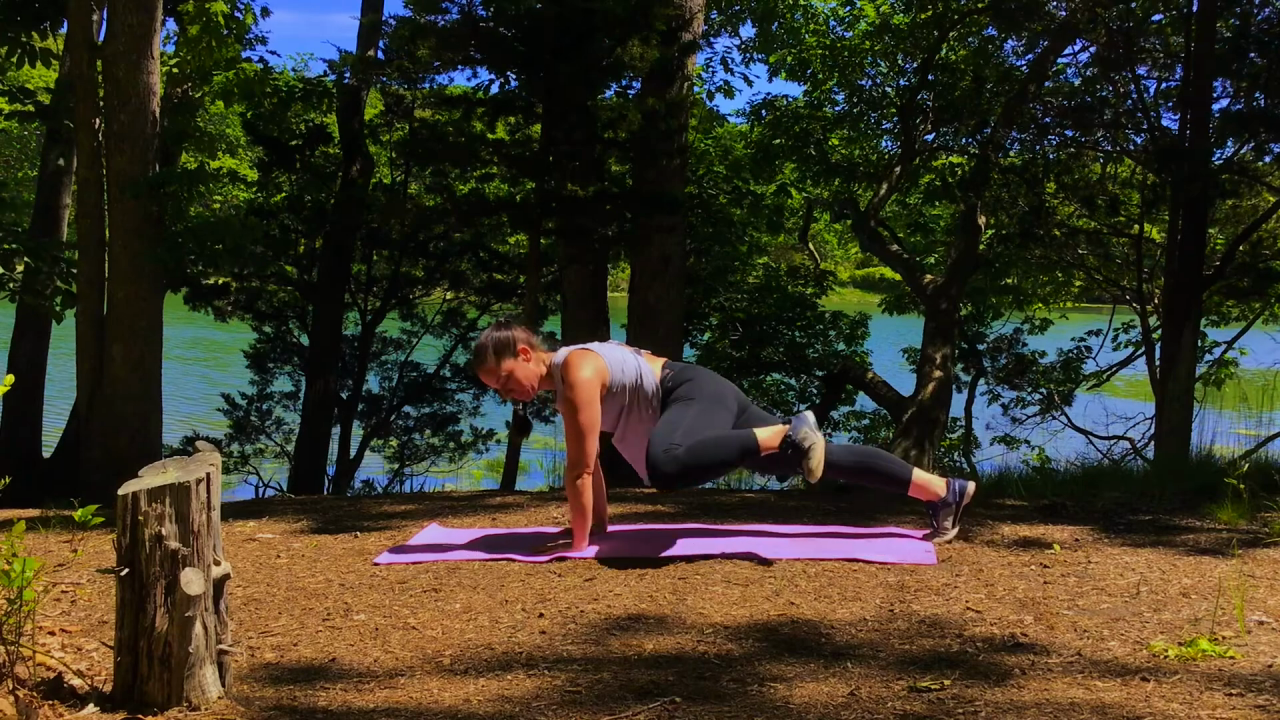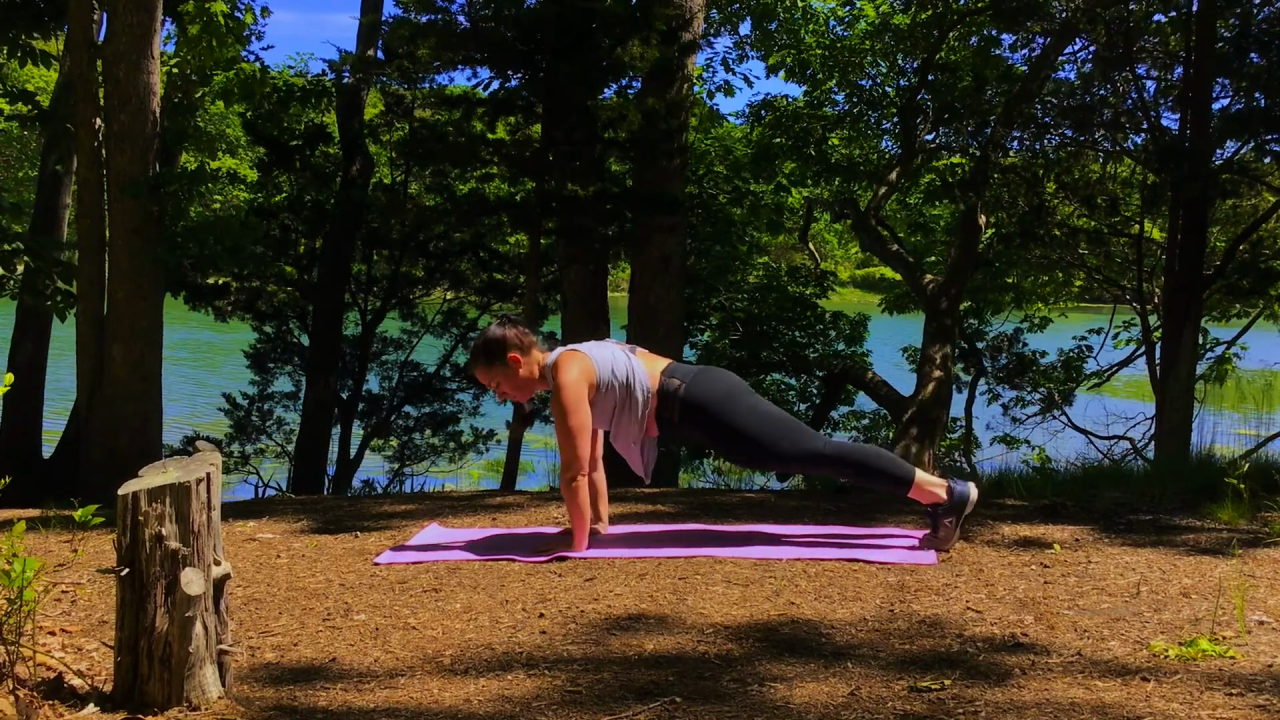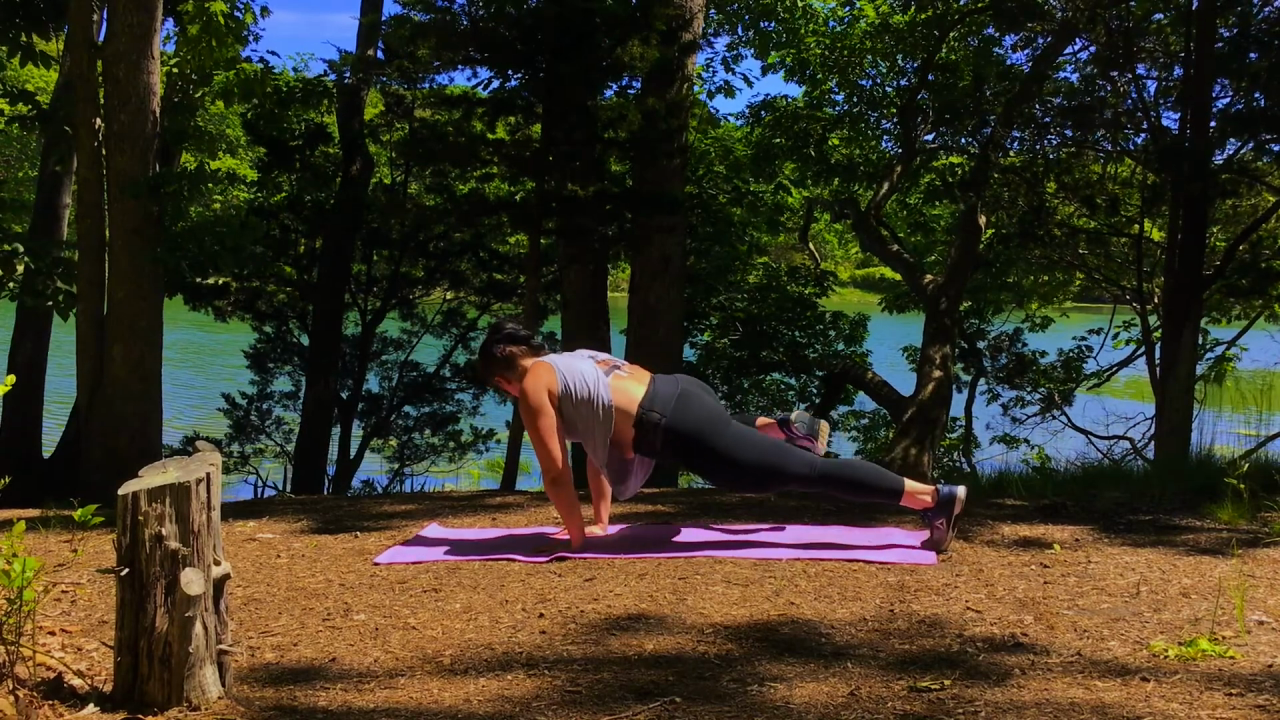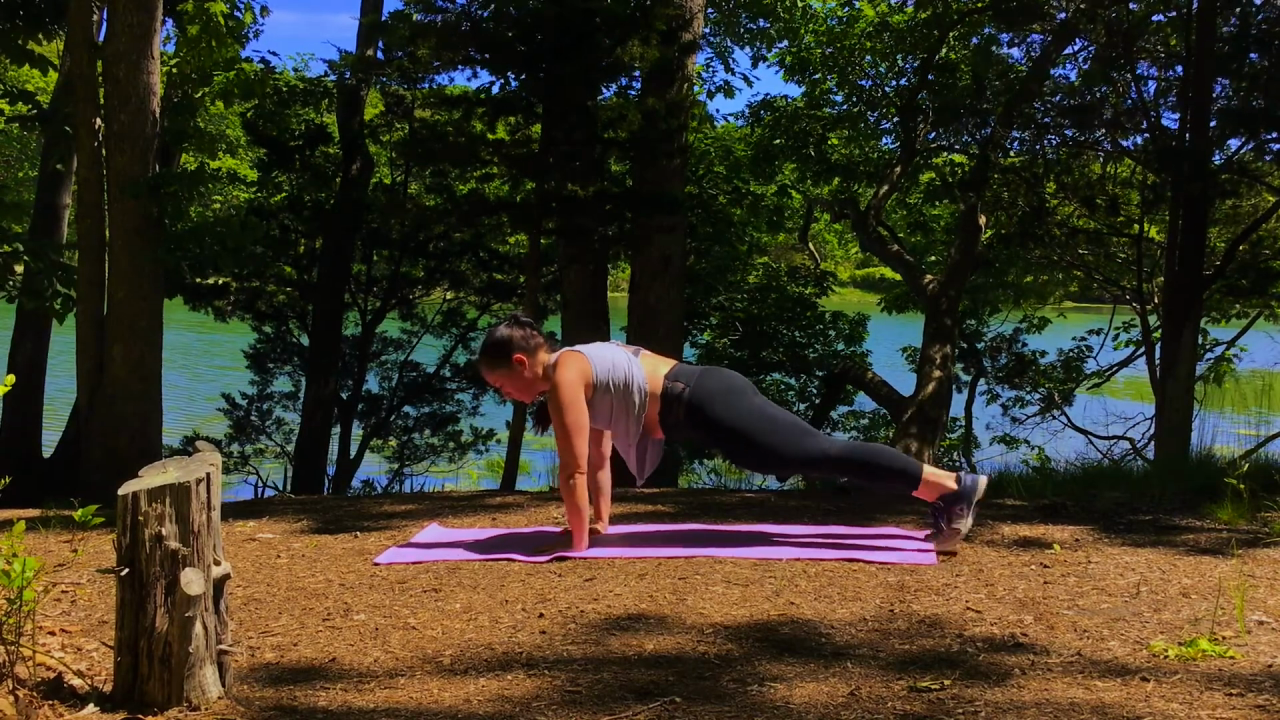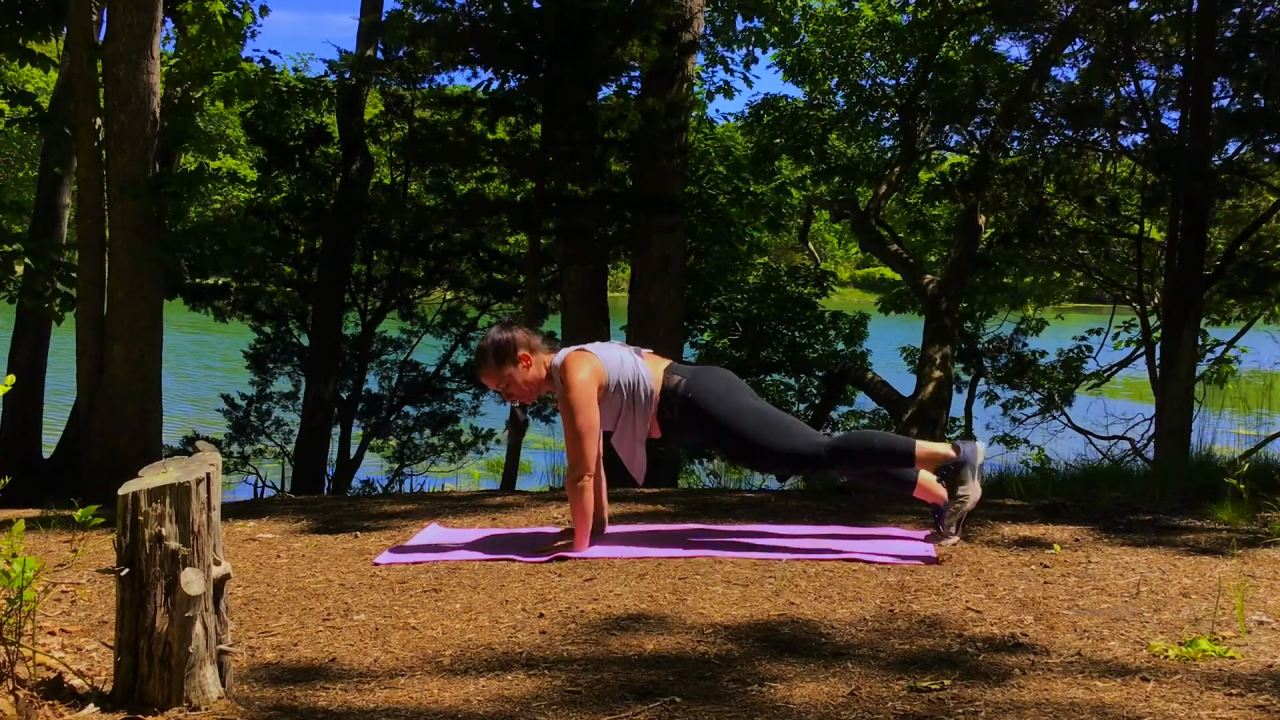
dt=1s
person 1, frame 1
left shoulder: (575, 373)
right shoulder: (568, 372)
left elbow: (579, 469)
right elbow: (590, 461)
left wrist: (579, 541)
right wrist: (600, 521)
left hip: (697, 393)
right hip: (709, 399)
left knee: (667, 468)
right knee: (822, 460)
left ankle: (784, 435)
right ankle: (943, 492)
person 1, frame 2
left shoulder: (564, 375)
right shoulder: (571, 365)
left elbow: (574, 471)
right elbow: (592, 461)
left wrist: (579, 543)
right wrist: (600, 521)
left hip: (704, 406)
right hip: (706, 393)
left knee: (820, 454)
right knee: (818, 455)
left ankle: (946, 494)
right ankle: (938, 494)
person 1, frame 3
left shoulder: (532, 385)
right shoulder: (576, 359)
left elbow: (556, 474)
right elbow: (598, 449)
left wrist: (578, 539)
right wrist: (601, 522)
left hip: (681, 429)
right hip: (684, 390)
left knee: (804, 471)
left ankle: (936, 497)
right ankle: (775, 428)
person 1, frame 4
left shoulder: (562, 377)
right shoulder: (578, 364)
left elbow: (573, 471)
right elbow: (598, 457)
left wrist: (579, 542)
right wrist: (601, 522)
left hip: (708, 406)
right hip: (714, 389)
left knee: (823, 455)
right knee: (826, 450)
left ankle: (956, 486)
right ankle: (944, 487)
person 1, frame 5
left shoulder: (573, 375)
right shoulder: (565, 374)
left elbow: (580, 470)
right elbow: (592, 461)
left wrist: (579, 542)
right wrist: (598, 522)
left hip: (707, 401)
right hip: (708, 397)
left knee: (820, 452)
right knee: (821, 451)
left ankle: (951, 455)
right ankle: (943, 495)
